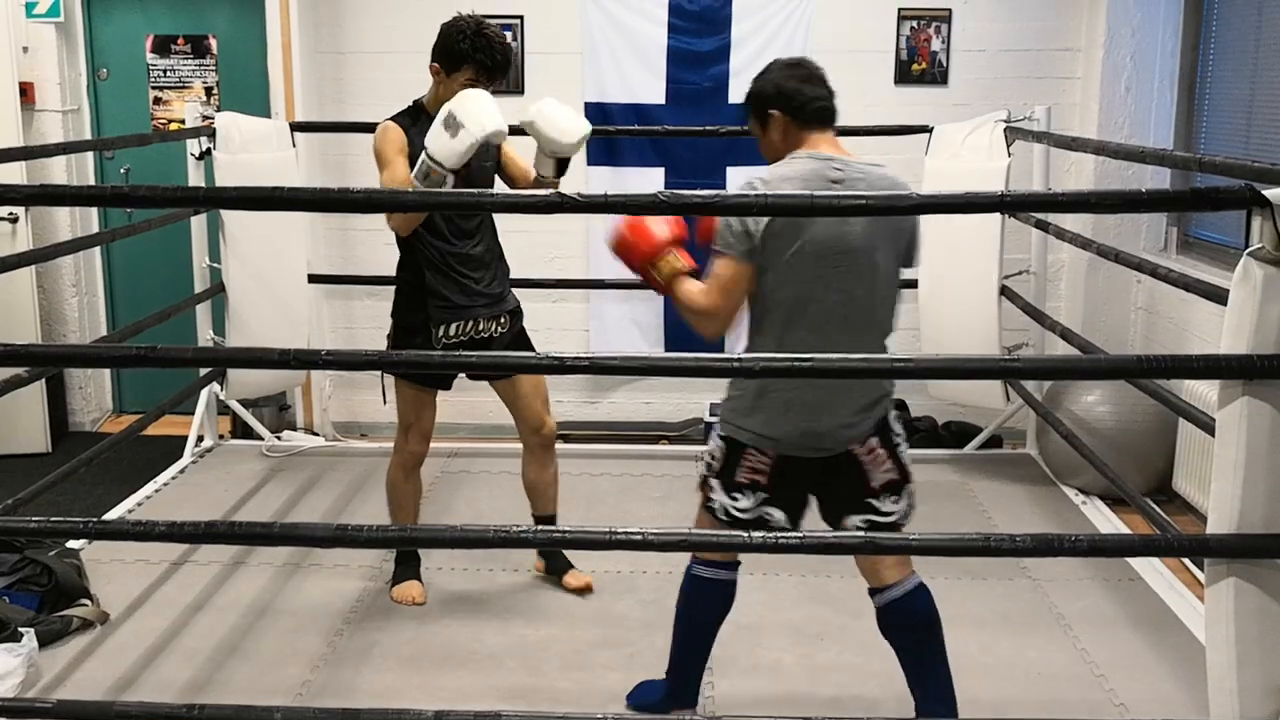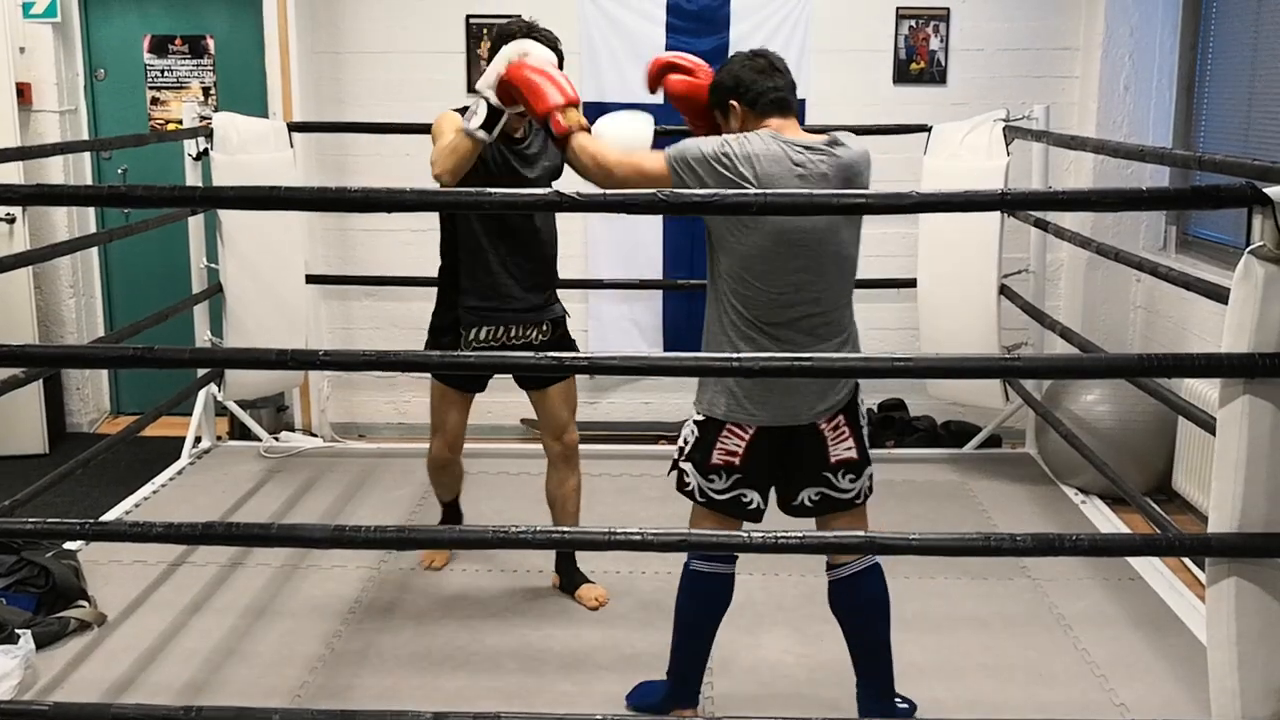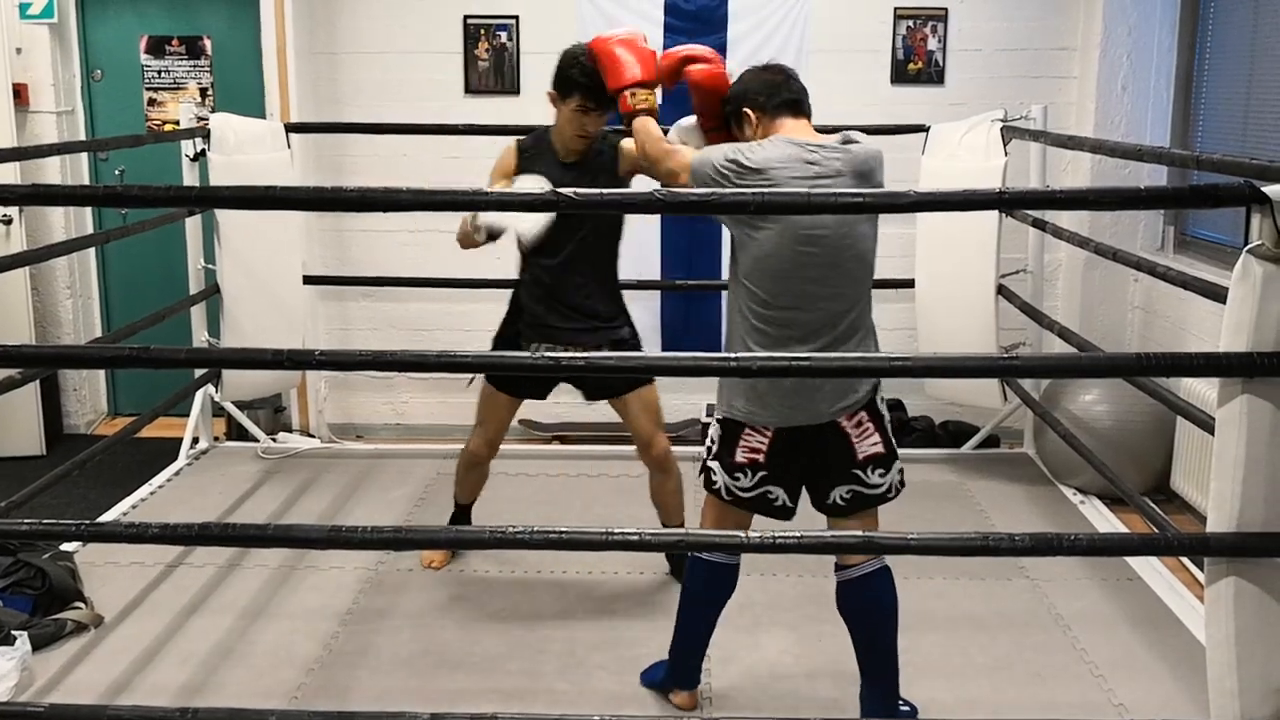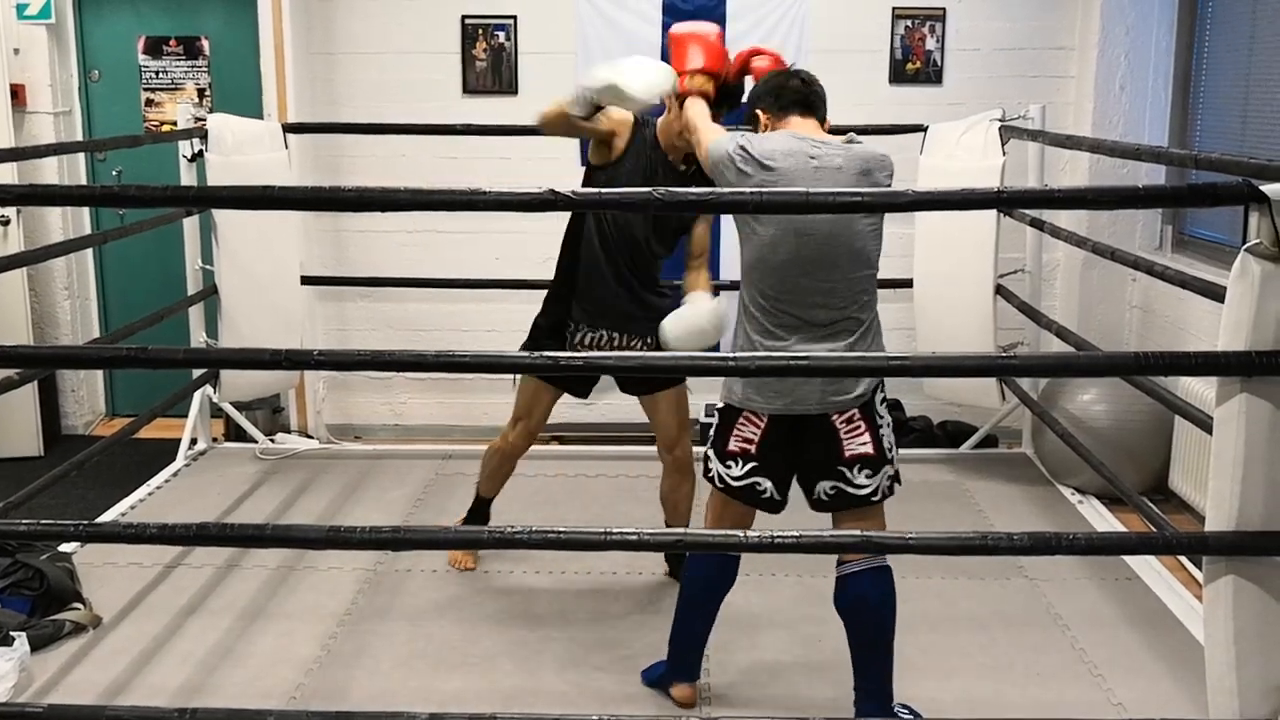
dt=0.5s
person 1, frame 1
left shoulder: (762, 193)
right shoulder: (895, 195)
left elbow: (713, 318)
left wrist: (672, 275)
left hip: (767, 422)
right hip: (862, 418)
left knee: (715, 550)
right knee: (890, 571)
person 1, frame 2
left shoulder: (723, 160)
right shoulder: (852, 161)
left elbow: (611, 169)
left wrist: (562, 119)
right wrist: (710, 97)
left hip: (740, 402)
right hip: (829, 396)
left knee: (713, 545)
right knee: (850, 546)
person 1, frame 3
left shoulder: (739, 167)
right shoulder: (865, 160)
left elbow: (659, 156)
left wrist: (634, 97)
right wrist: (716, 89)
left hip: (759, 403)
right hip: (848, 399)
left knee: (719, 538)
right knee: (860, 549)
person 1, frame 4
left shoulder: (746, 157)
right shoulder: (873, 164)
left elbow: (698, 128)
left wrist: (693, 83)
right wrist: (790, 88)
left hip: (761, 392)
right hip: (848, 392)
left knee: (721, 529)
right knee: (861, 545)
person 2, frame 1
left shoulder: (486, 126)
right shoulder: (396, 133)
left elbow: (530, 185)
right elbow: (402, 220)
left wrist: (556, 156)
right wrist: (442, 156)
left hip: (493, 306)
right hip: (427, 313)
left knee: (541, 430)
right knee: (412, 445)
left ankle: (550, 550)
right ankle: (407, 560)
person 2, frame 2
left shoulder: (550, 130)
right shoulder: (454, 123)
right elbow: (445, 172)
right wrist: (492, 104)
left hip: (538, 313)
right hip: (466, 315)
left knee: (563, 443)
right knee: (445, 447)
left ankle: (566, 565)
right ankle: (451, 518)
person 2, frame 3
left shoulder: (623, 153)
right shoulder: (521, 154)
right elbow: (465, 237)
right wrist: (490, 221)
left hip: (605, 330)
right hip: (534, 327)
left knee: (658, 451)
right knee: (483, 444)
left ankle: (680, 555)
right ankle: (457, 526)
person 2, frame 4
left shoulder: (703, 181)
right shoulder: (620, 129)
left elbow: (698, 266)
right elbow: (550, 123)
left wrist: (700, 303)
right wrist: (586, 100)
left hip: (646, 328)
right hip: (574, 317)
left knee: (679, 452)
right knee: (517, 436)
left ankle: (679, 558)
right ankle: (474, 521)
